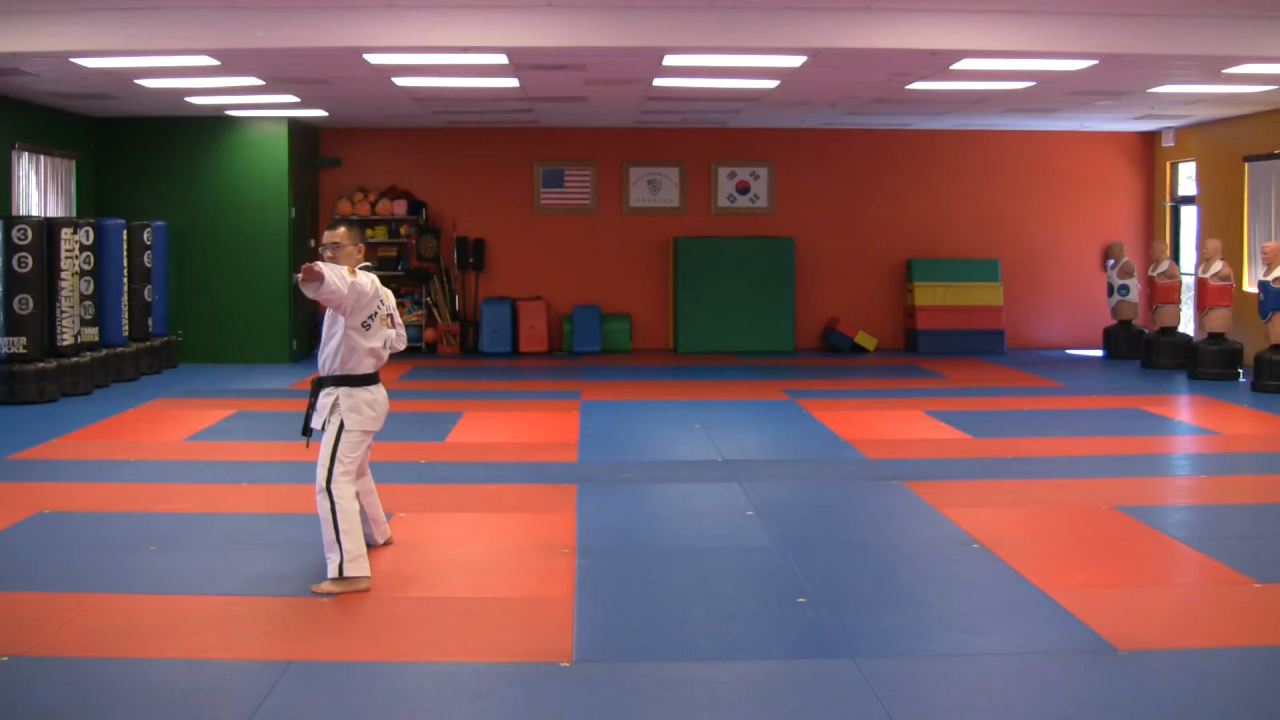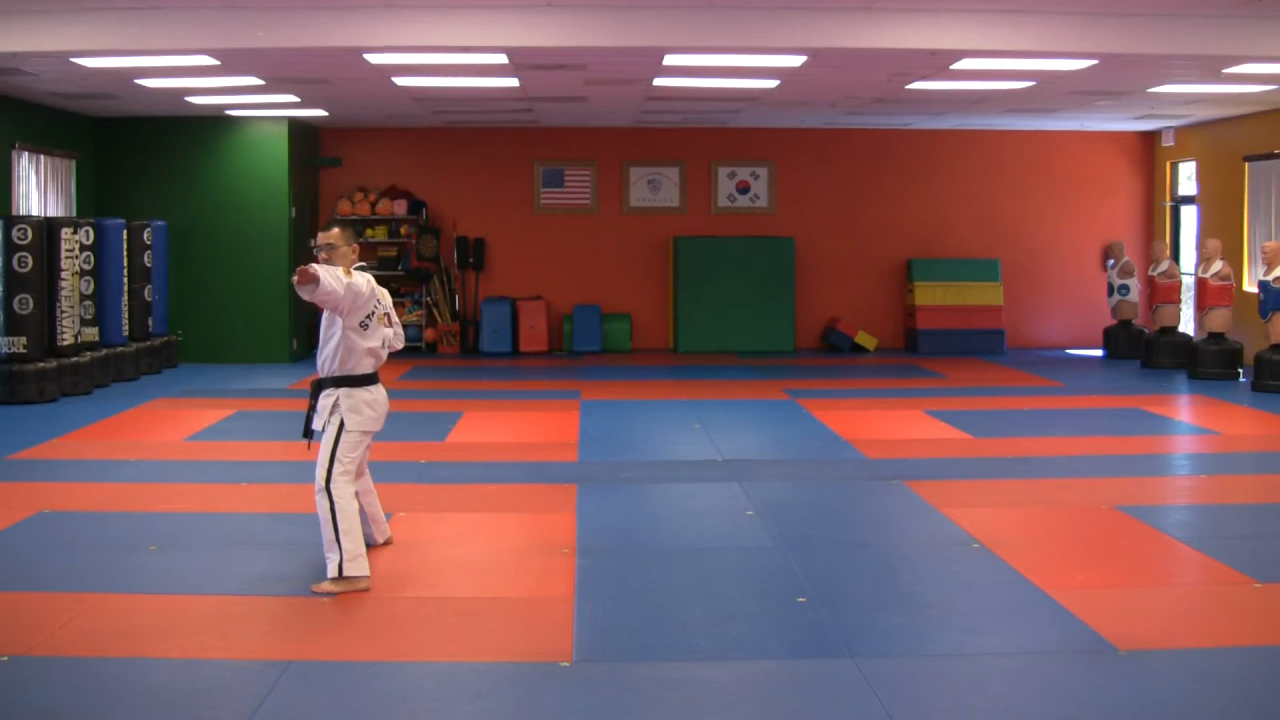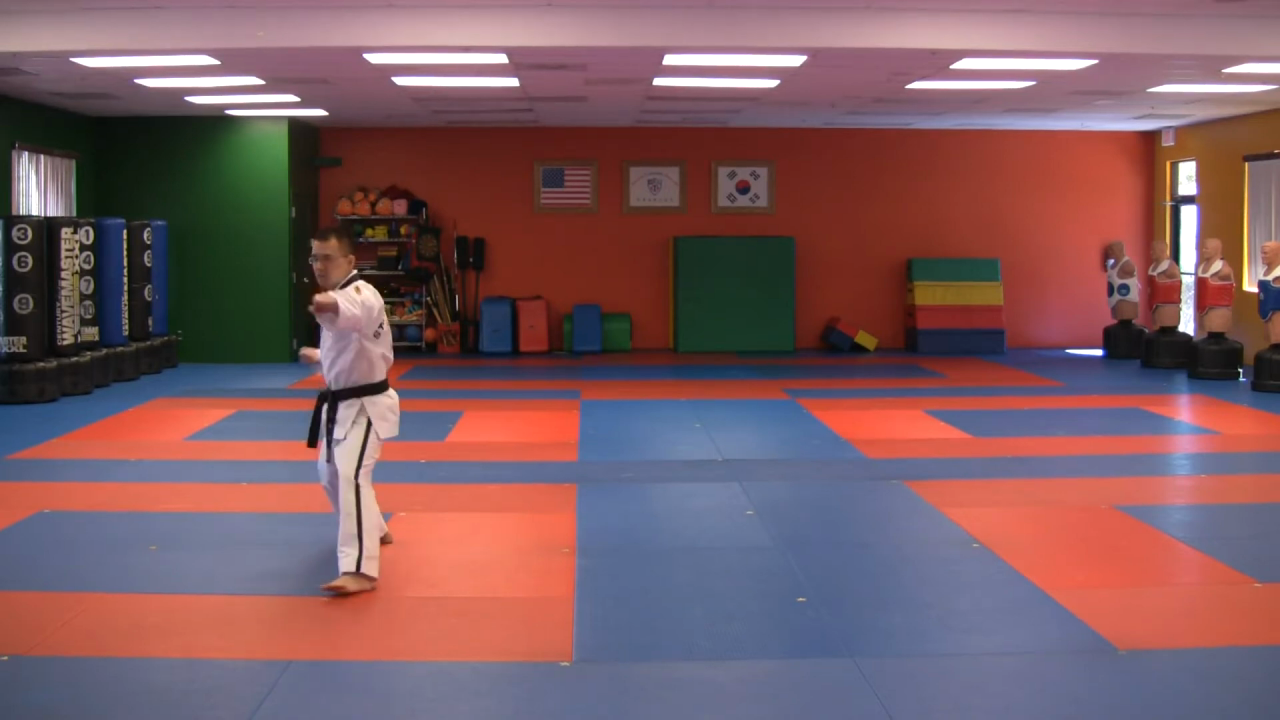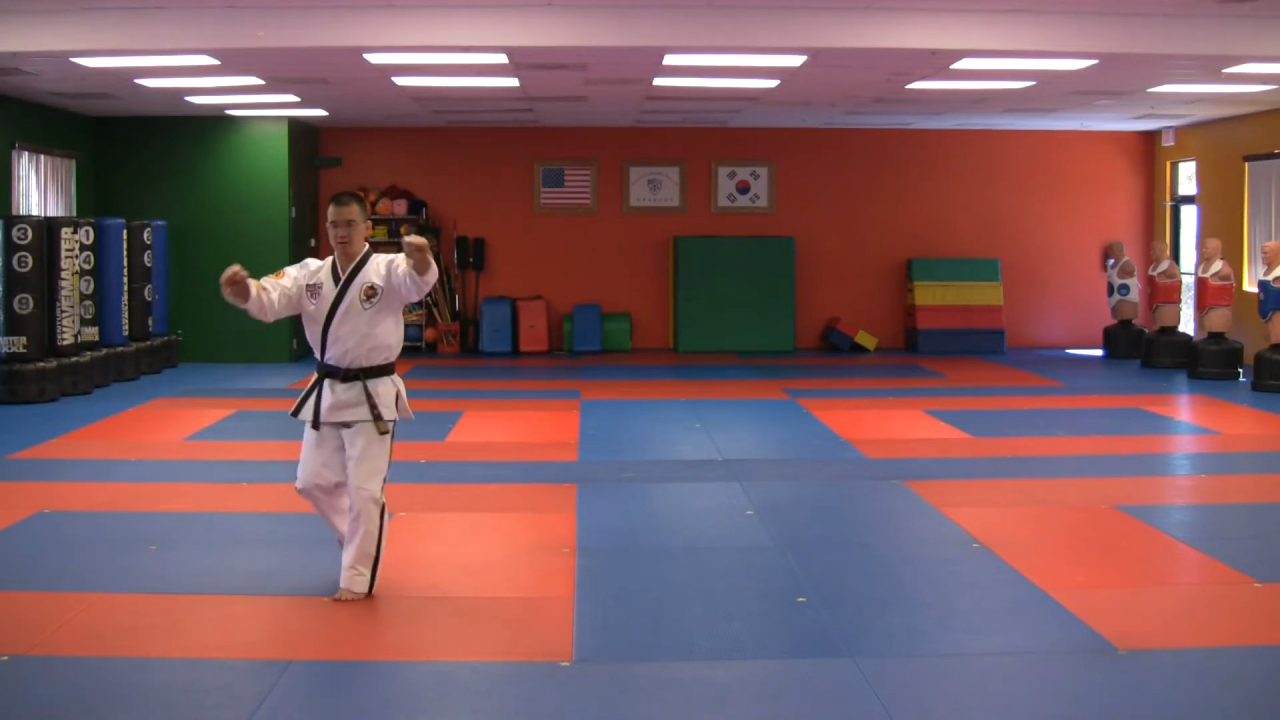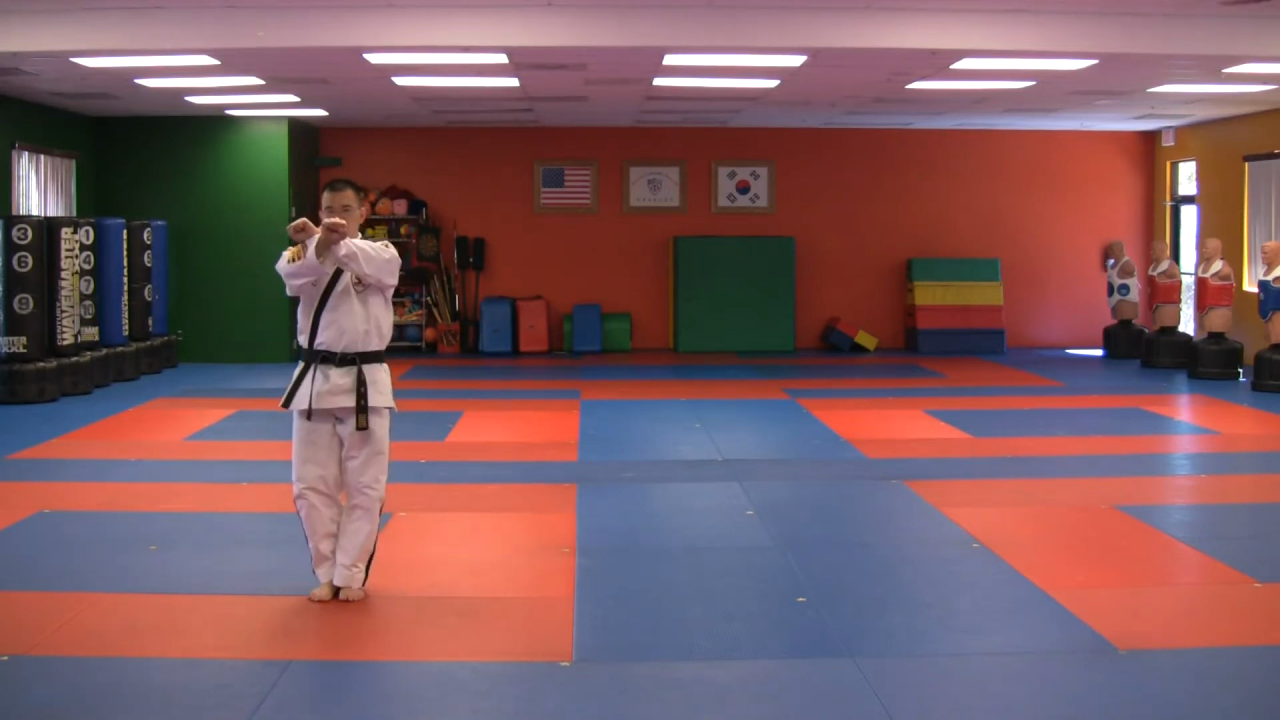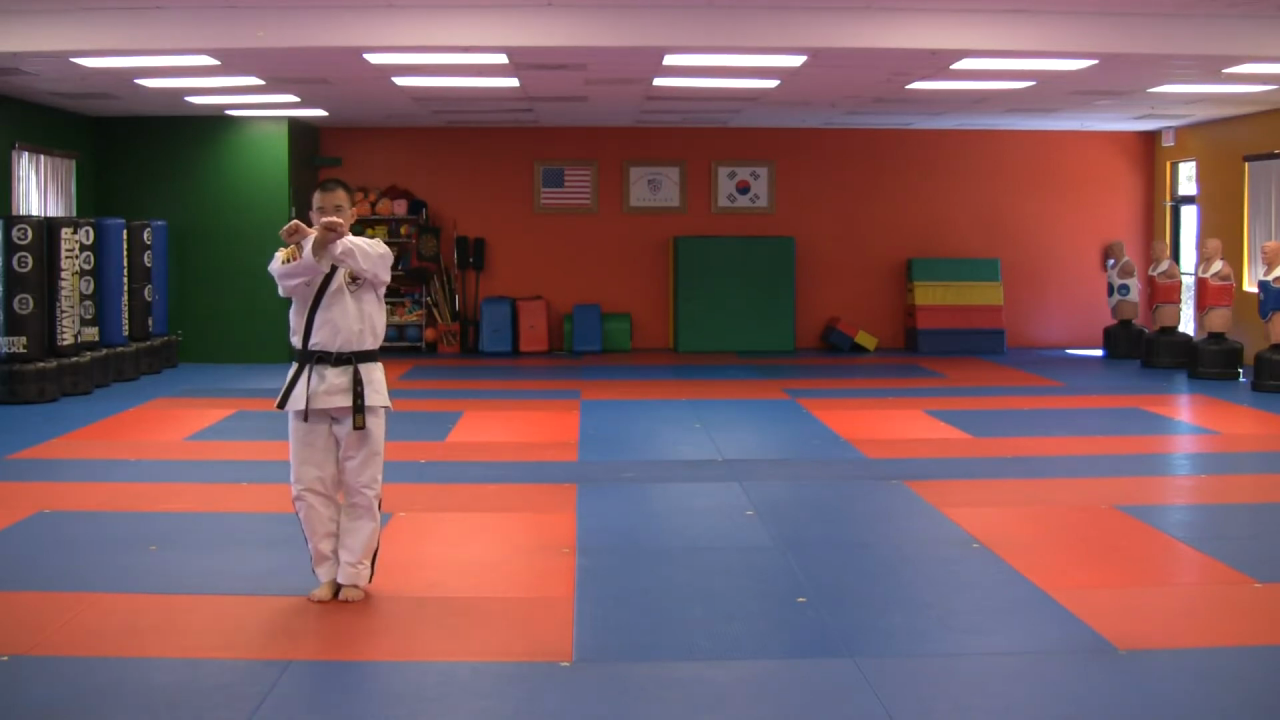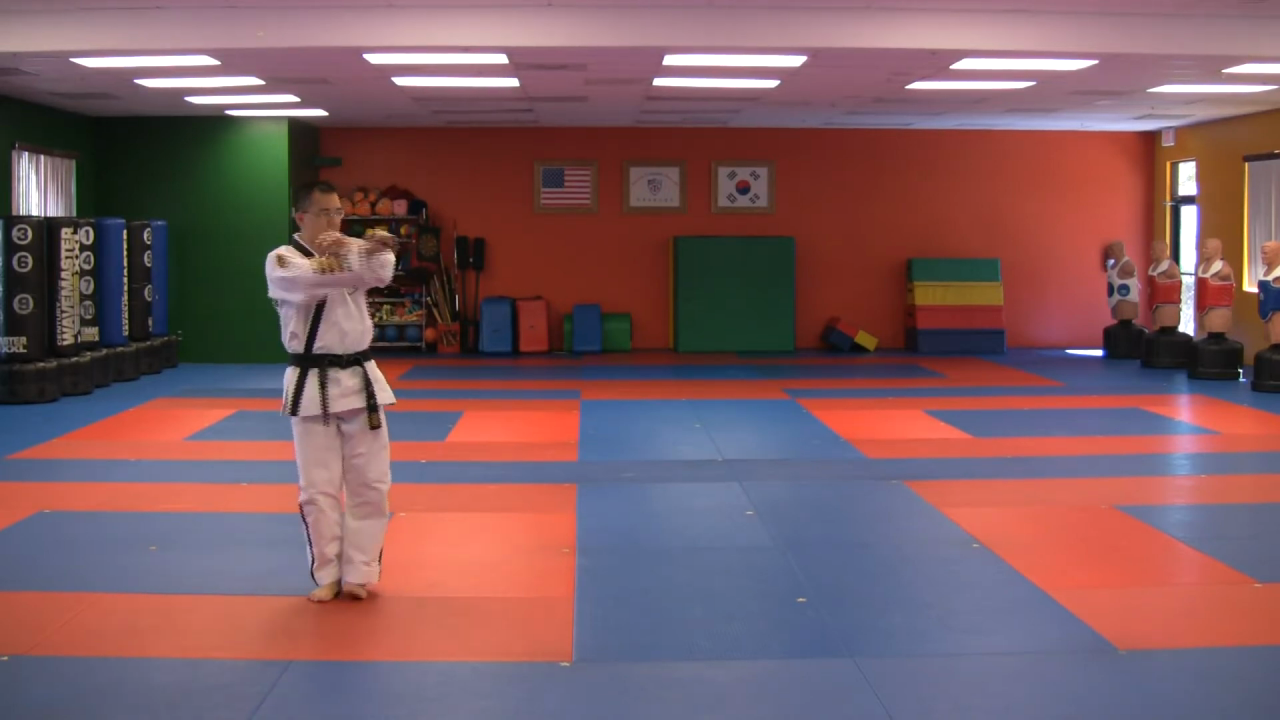
dt=0.7s
person 1, frame 1
left shoulder: (360, 283)
right shoulder: (378, 290)
left elbow: (339, 284)
right elbow: (397, 339)
left wrist: (317, 277)
right wrist: (365, 341)
left hip: (349, 398)
right hip: (363, 392)
left knee: (332, 480)
right knee: (353, 470)
left ankle: (350, 572)
right ankle: (376, 533)
person 1, frame 2
left shoulder: (357, 284)
right shoulder: (374, 290)
left elbow: (335, 284)
right elbow: (395, 338)
left wrist: (313, 278)
right wrist: (362, 338)
left hip: (349, 398)
right hip: (361, 393)
left knee: (332, 480)
right knee: (353, 470)
left ankle: (350, 571)
right ankle: (376, 533)
person 1, frame 3
left shoulder: (362, 295)
right shoulder: (336, 295)
left elbow: (345, 313)
left wrist: (329, 306)
right wrist: (320, 355)
left hip: (366, 406)
right hip: (340, 405)
left knee: (350, 479)
right knee: (332, 476)
left ankle: (358, 570)
right ankle: (375, 530)
person 1, frame 4
left shoulder: (387, 268)
right shoulder: (309, 274)
left elbow: (417, 280)
right elbow: (269, 299)
left wrist: (421, 260)
right wrist: (243, 288)
left hip: (374, 394)
right hip: (327, 392)
left knee: (365, 490)
right knee: (313, 481)
left ankle: (357, 580)
right ankle: (352, 534)
person 1, frame 5
left shoulder: (382, 256)
right shoulder: (306, 254)
left elbow: (369, 263)
right elbow: (292, 271)
left wrist: (331, 241)
right wrist: (320, 244)
left hip: (365, 382)
right hip: (315, 381)
left knee: (364, 486)
right knee: (312, 485)
left ankle: (350, 575)
right ankle: (327, 574)
person 1, frame 6
left shoulder: (373, 254)
right shoulder: (297, 254)
left elbow: (364, 259)
right elbow: (285, 273)
left wrist: (327, 240)
right wrist: (316, 243)
left hip: (360, 381)
right hip: (310, 381)
left knee: (362, 485)
right knee: (310, 485)
left ankle: (353, 574)
right ankle: (328, 573)
person 1, frame 7
left shoulder: (341, 250)
right shoulder: (282, 261)
left elbow: (377, 270)
right elbow: (312, 279)
left wrist: (370, 250)
right wrist: (352, 254)
left hip: (360, 380)
right hip: (311, 387)
left knee: (371, 483)
right knee: (318, 487)
left ankle: (357, 572)
right ankle: (327, 575)
